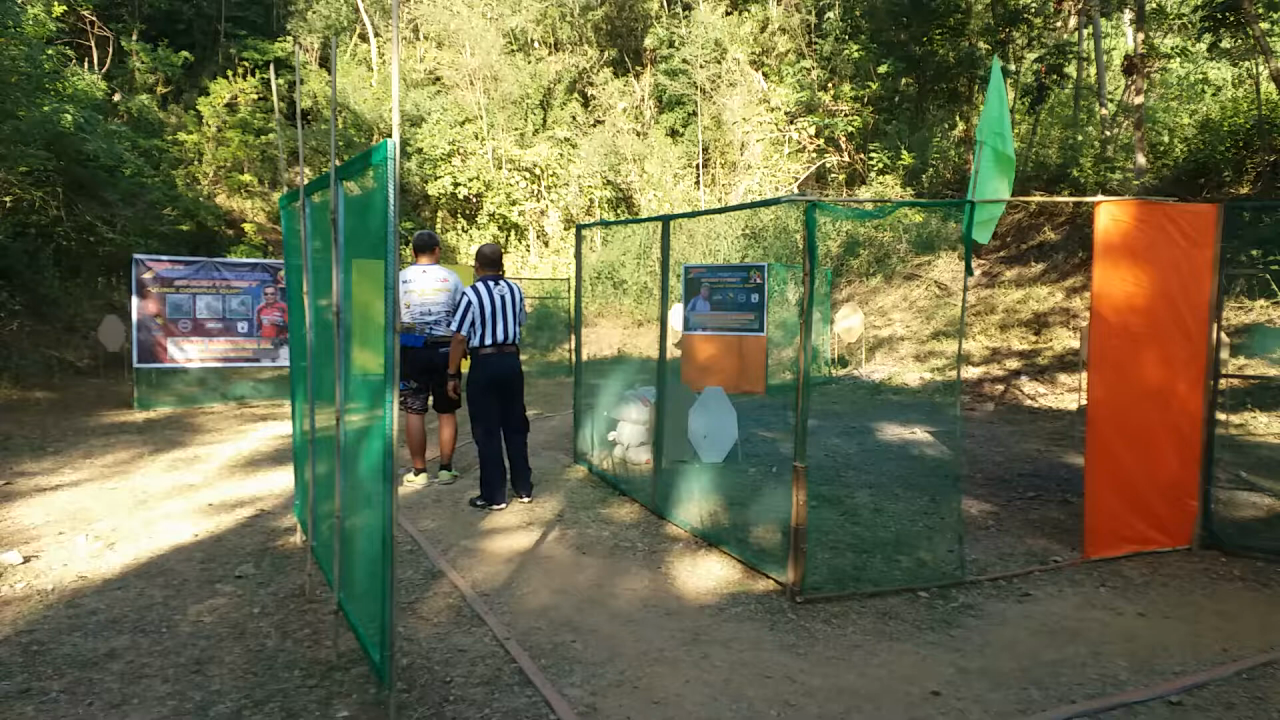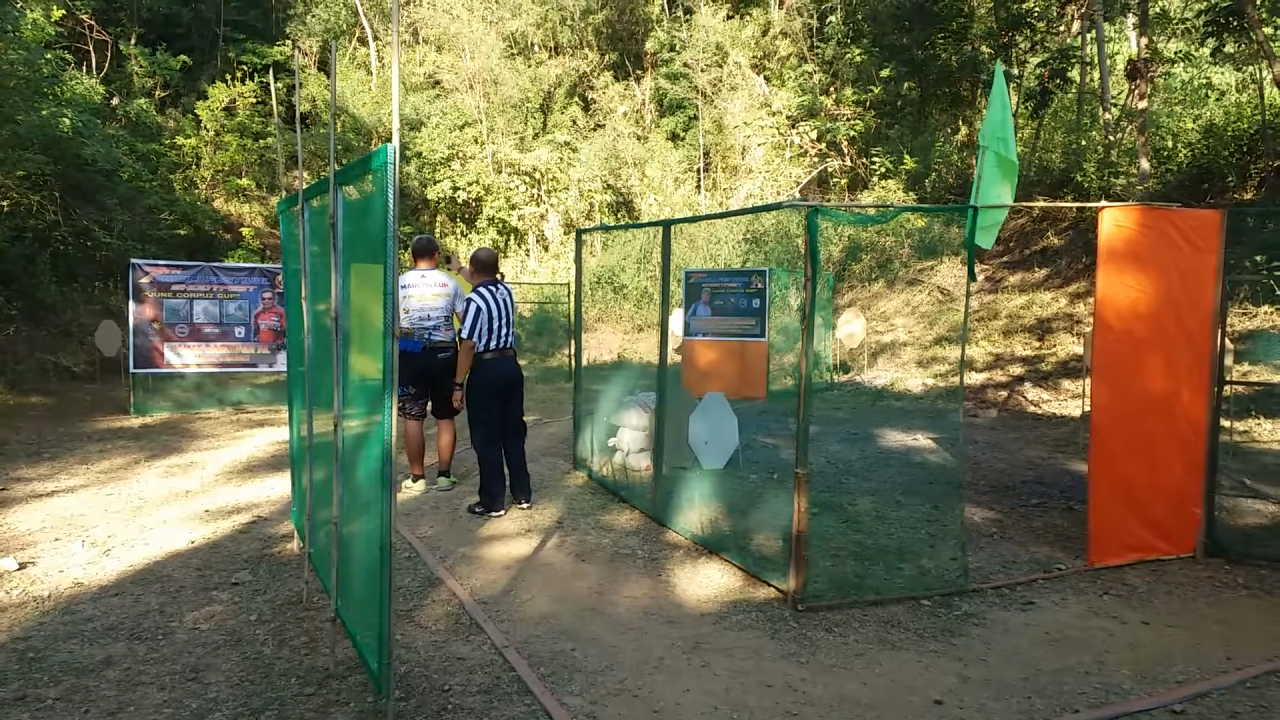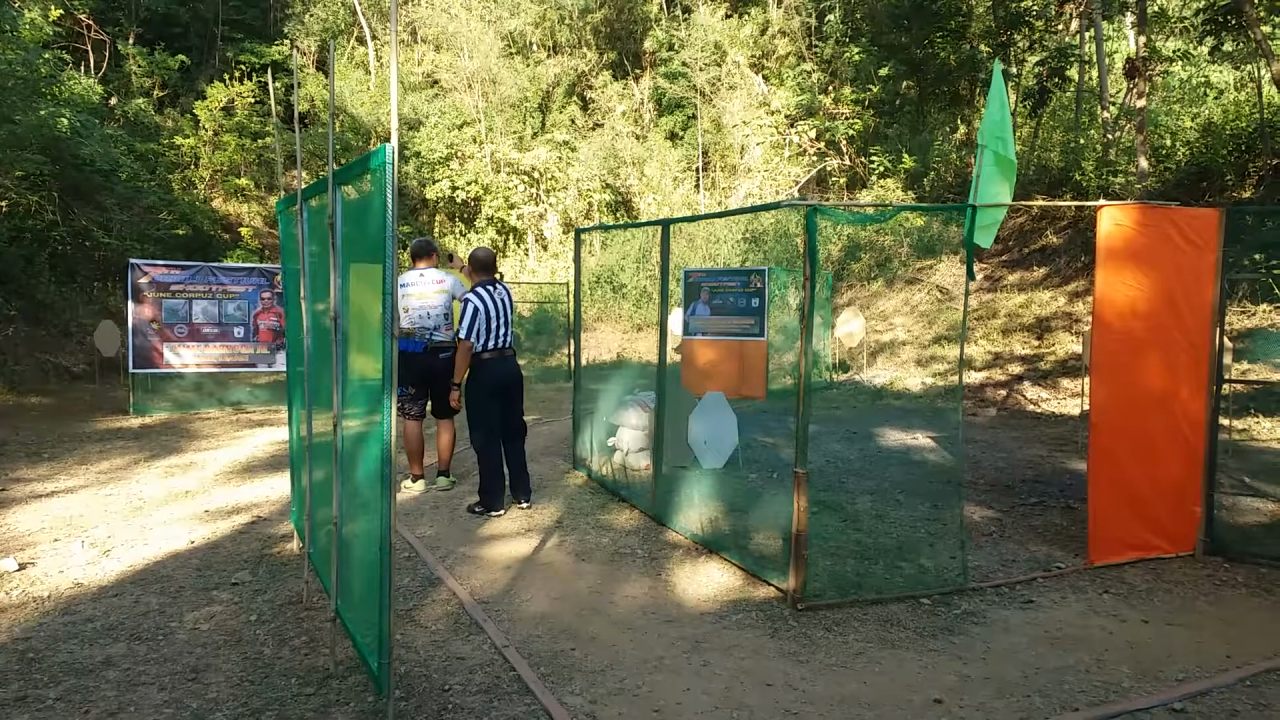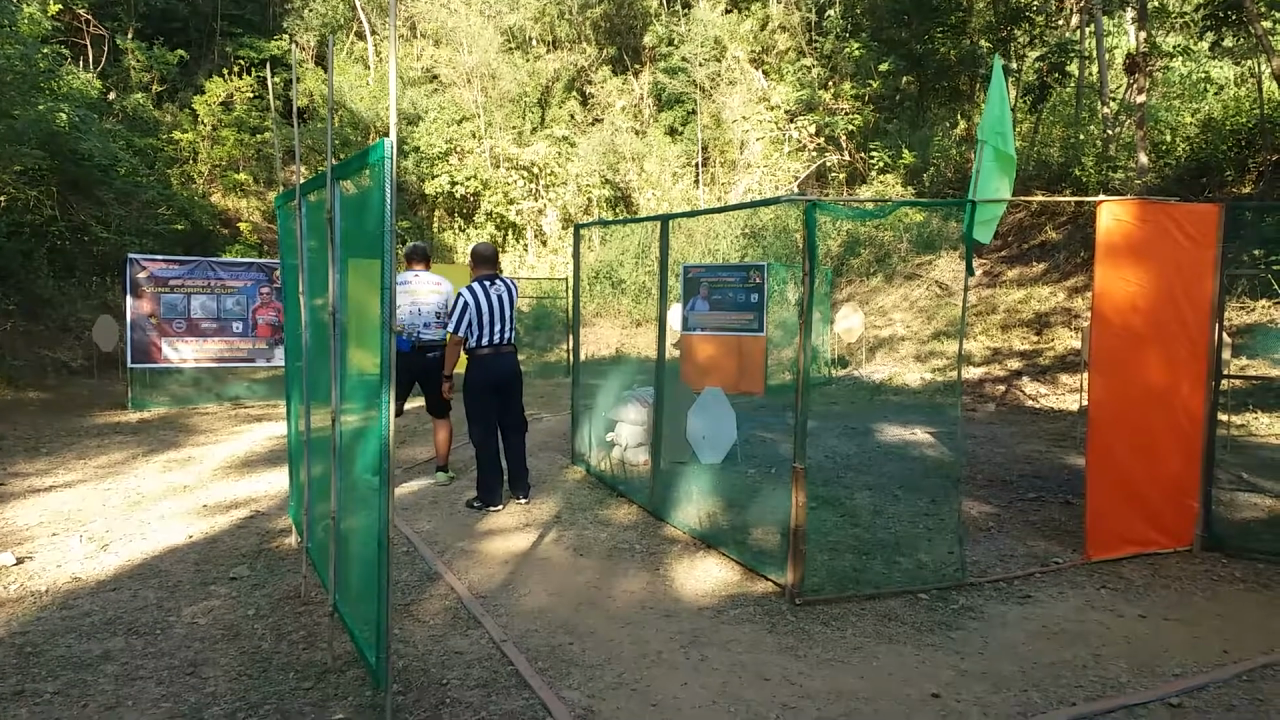
dt=0.7s
person 1, frame 1
left shoulder: (471, 294)
right shoulder: (515, 290)
left elbow: (459, 338)
left wrist: (453, 374)
left hip: (485, 366)
right hip: (511, 362)
left knee: (487, 432)
right knee: (516, 427)
left ankle: (494, 495)
right ankle: (523, 489)
person 1, frame 2
left shoulder: (475, 300)
right shoulder: (506, 291)
left elbow: (468, 345)
left wrist: (459, 385)
left hip: (486, 371)
right hip: (510, 366)
left knee: (486, 438)
right knee: (513, 432)
left ankle: (493, 502)
right ankle: (522, 494)
person 1, frame 3
left shoulder: (472, 300)
right shoulder: (505, 291)
left elbow: (466, 346)
left wrist: (456, 385)
left hip: (485, 371)
right hip: (510, 366)
left knee: (486, 437)
right knee: (514, 431)
left ankle: (492, 502)
right ankle: (522, 494)
person 1, frame 4
left shoulder: (467, 294)
right shoulder: (511, 287)
left elbow: (456, 340)
left wrist: (447, 376)
right wrist: (494, 274)
left hip: (481, 367)
right hip: (509, 362)
left knee: (484, 433)
right knee: (514, 427)
left ankle: (490, 497)
right ankle: (521, 489)
person 2, frame 1
left shoulder: (401, 278)
right shoulder: (451, 277)
left hip: (413, 349)
right hip: (445, 348)
left knee: (414, 412)
right knee: (447, 411)
left ankle: (419, 471)
right ankle: (446, 469)
person 2, frame 2
left shoulder: (400, 283)
right shoulder: (450, 283)
left hip: (411, 355)
right hip: (444, 354)
left knee: (413, 418)
right knee: (445, 417)
left ankle: (417, 478)
right ankle: (444, 475)
person 2, frame 3
left shoulder: (399, 283)
right shoulder: (447, 279)
left hip: (411, 354)
right hip: (443, 354)
left knee: (412, 418)
right knee: (445, 417)
left ankle: (417, 478)
right ankle: (443, 475)
person 2, frame 4
left shoulder: (394, 283)
right shoulder: (444, 285)
left hip: (402, 355)
right hip: (434, 354)
right knee: (441, 416)
right ankle: (442, 470)
